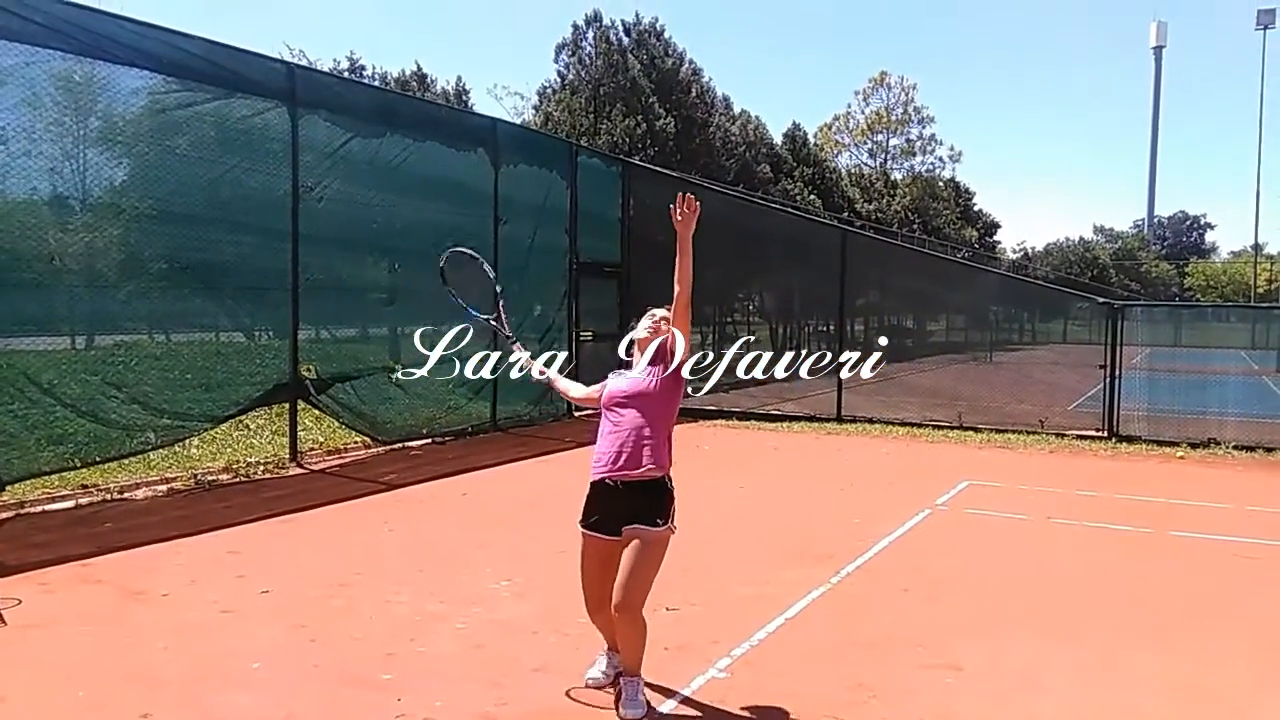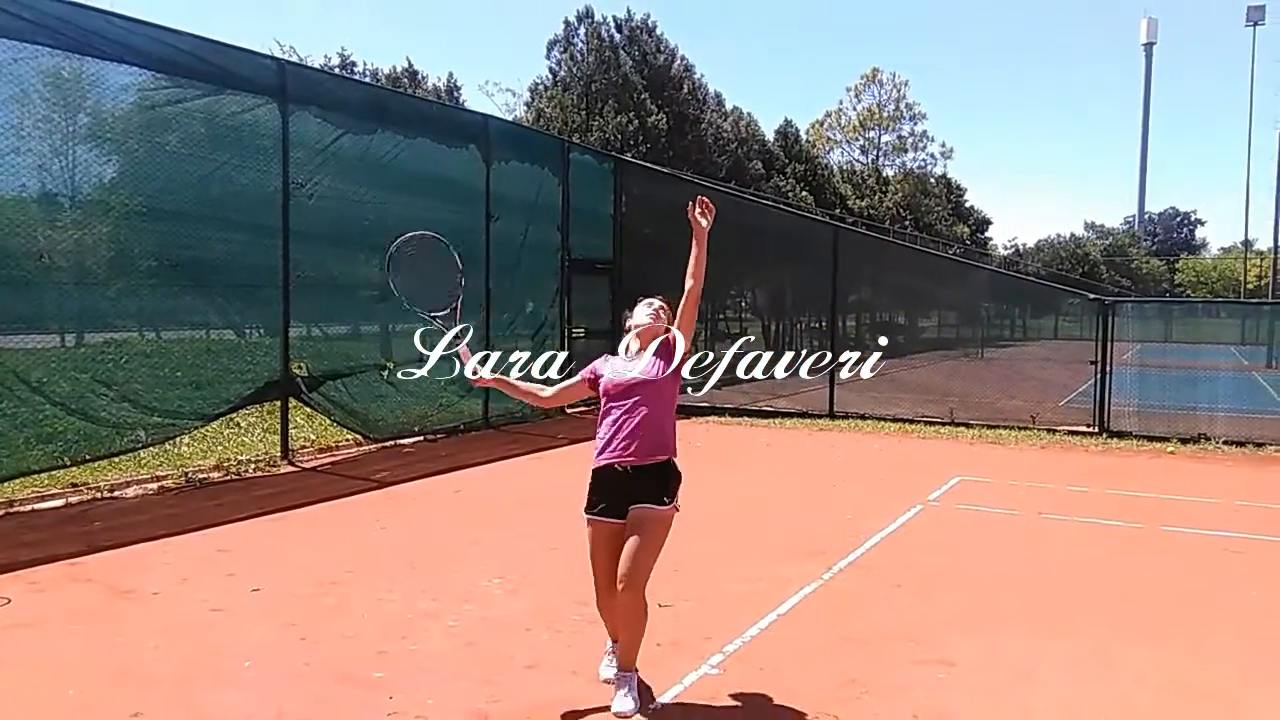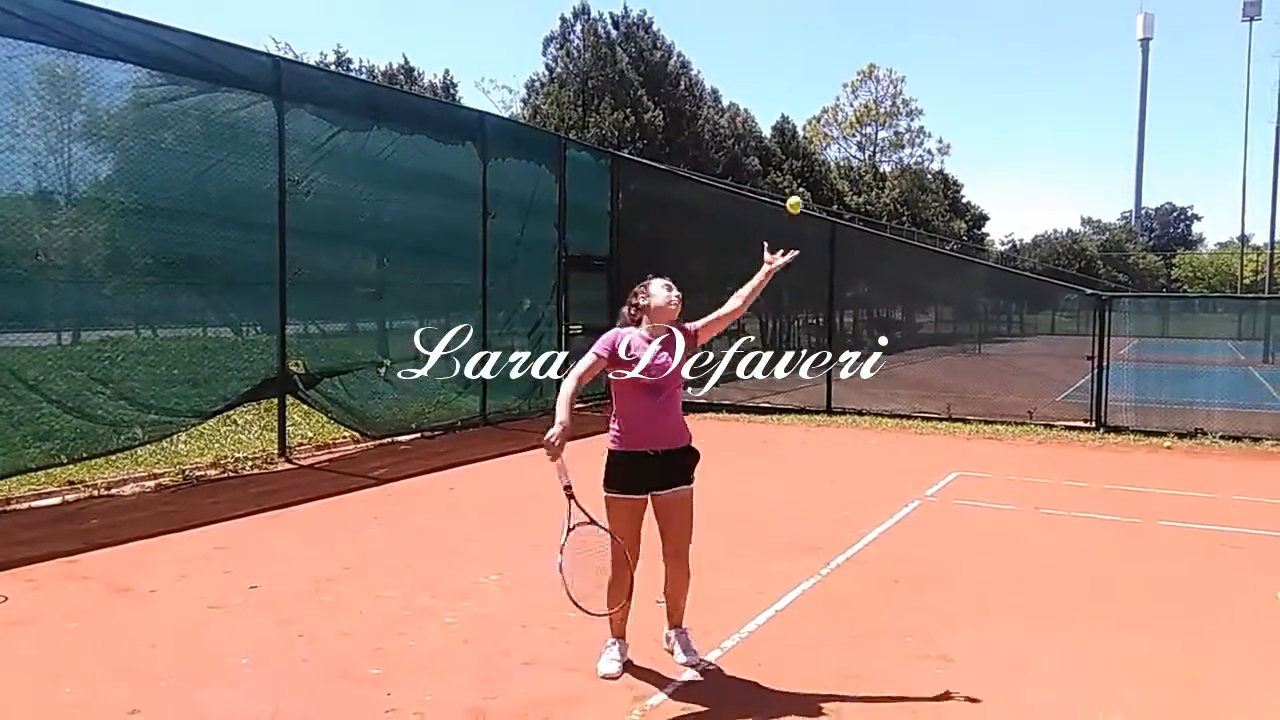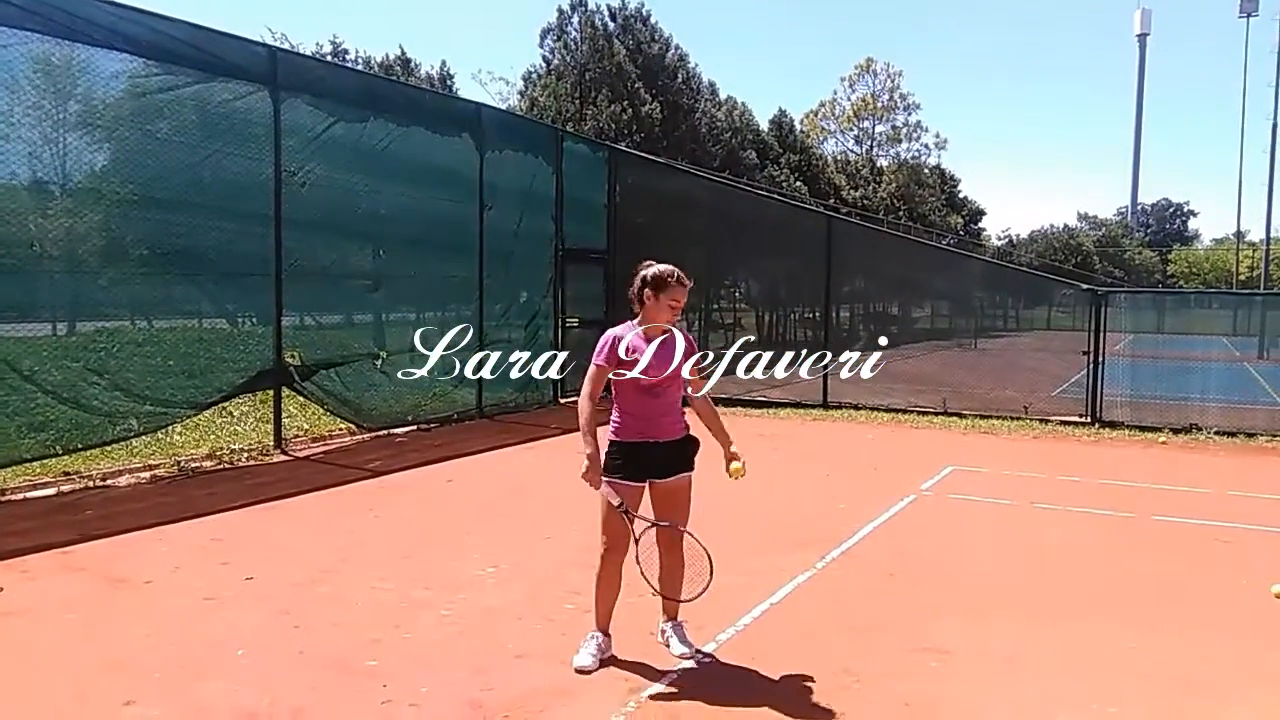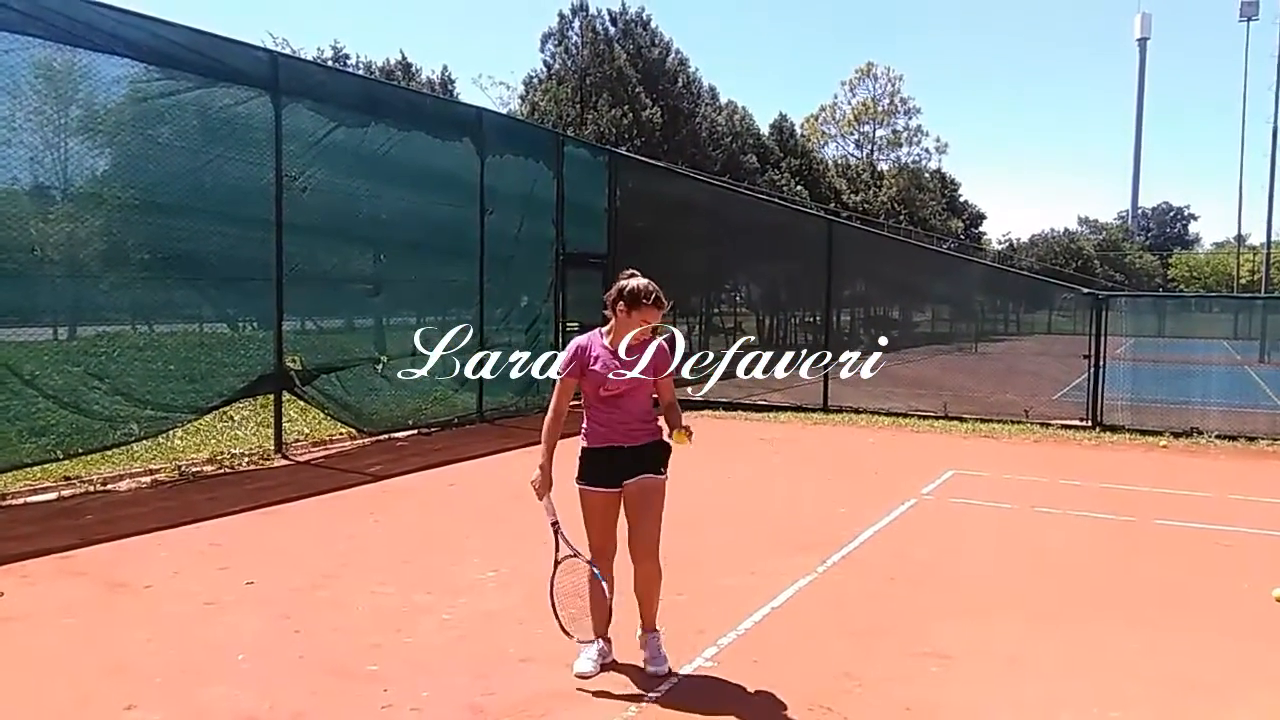
dt=0.4s
person 1, frame 1
left shoulder: (670, 367)
right shoulder: (618, 380)
left elbow: (682, 299)
right elbow: (583, 394)
left wrist: (684, 238)
right wrist: (548, 374)
left hip: (649, 497)
right hip: (602, 496)
left knee: (625, 606)
right knee: (597, 606)
right ankle: (613, 654)
person 1, frame 2
left shoulder: (671, 350)
right shoulder: (603, 366)
left elbow: (693, 293)
right elbow: (549, 397)
left wrist: (701, 236)
right wrist: (494, 381)
left hip: (655, 479)
right hip: (607, 480)
left knee: (630, 586)
right knee: (606, 588)
left ankle: (629, 677)
right ankle: (616, 648)
person 1, frame 3
left shoulder: (679, 337)
right shoulder: (617, 340)
left elbow: (729, 312)
right elbow: (572, 382)
left wrist: (767, 272)
right wrist: (560, 425)
left hip: (673, 460)
right hip: (626, 461)
left knee: (677, 558)
right knee: (624, 561)
left ankle: (676, 630)
right ankle: (616, 642)
person 1, frame 4
left shoulder: (681, 340)
right shoulder: (617, 339)
left elbow: (698, 397)
right elbow: (588, 398)
left wrist: (726, 443)
right wrist: (590, 453)
left hip: (674, 449)
right hip: (626, 451)
left knee: (674, 546)
right knee: (613, 548)
left ankle: (671, 625)
right ankle: (599, 635)
person 1, frame 5
left shoulder: (658, 351)
right shoulder: (583, 348)
left elbow: (668, 402)
right elbow: (558, 410)
left wrist: (678, 429)
right wrist: (544, 465)
left hip: (644, 455)
right hip: (597, 457)
left knee: (645, 552)
right knee: (600, 555)
left ankle: (650, 634)
right ankle: (599, 640)
